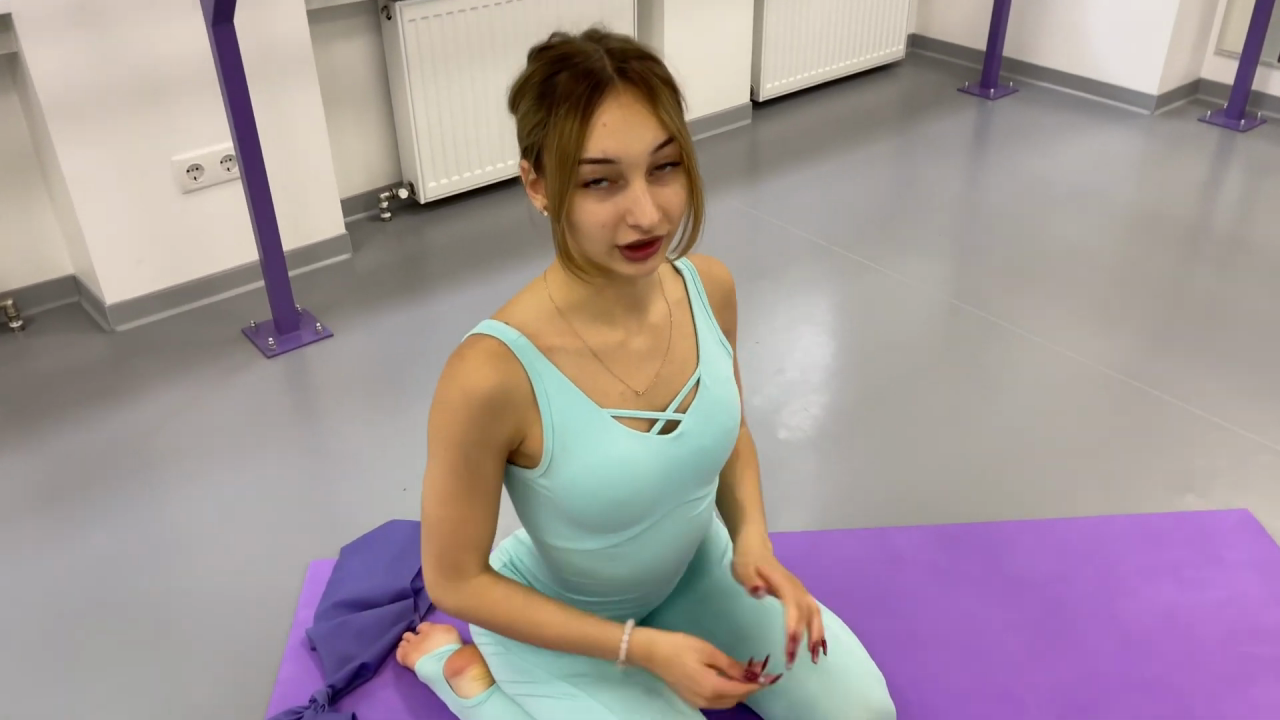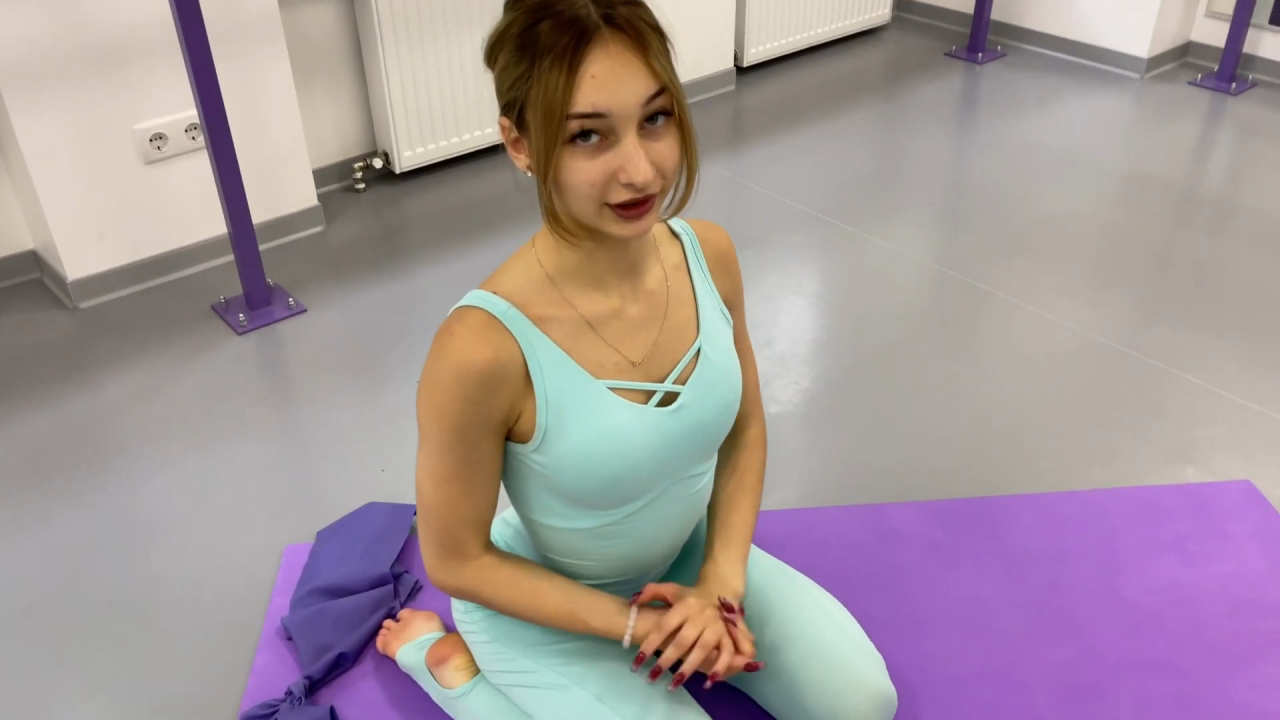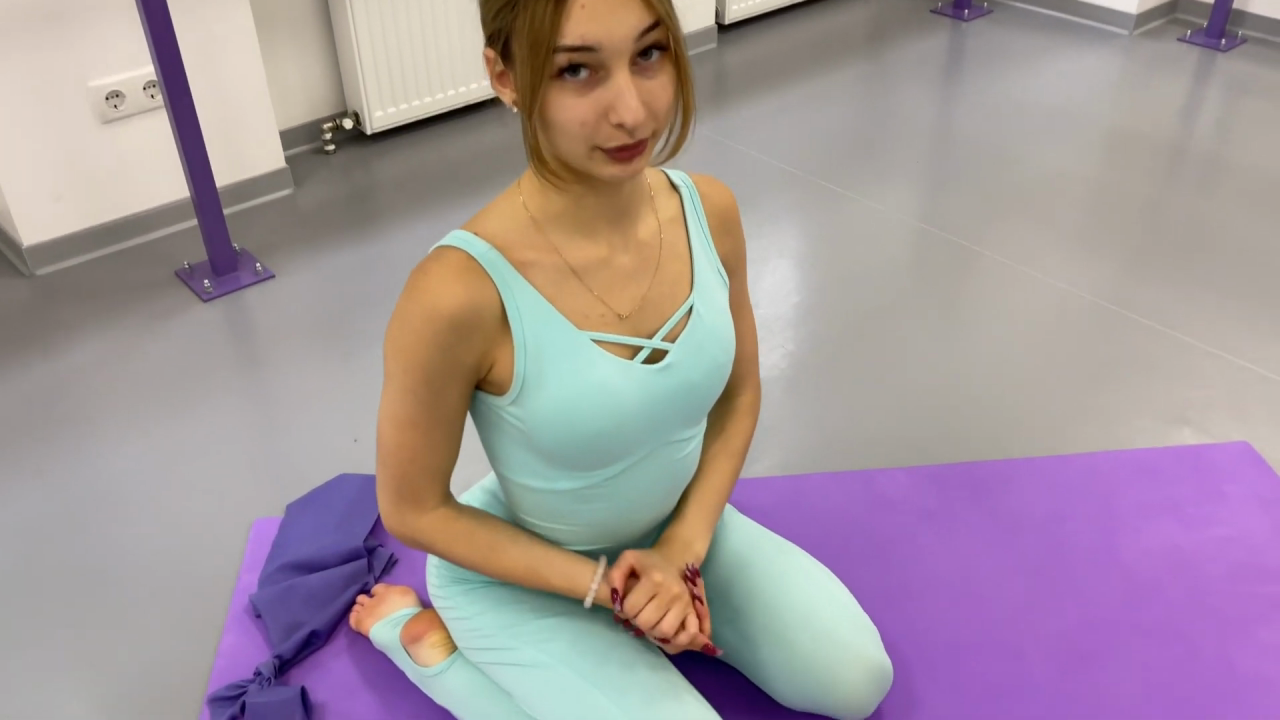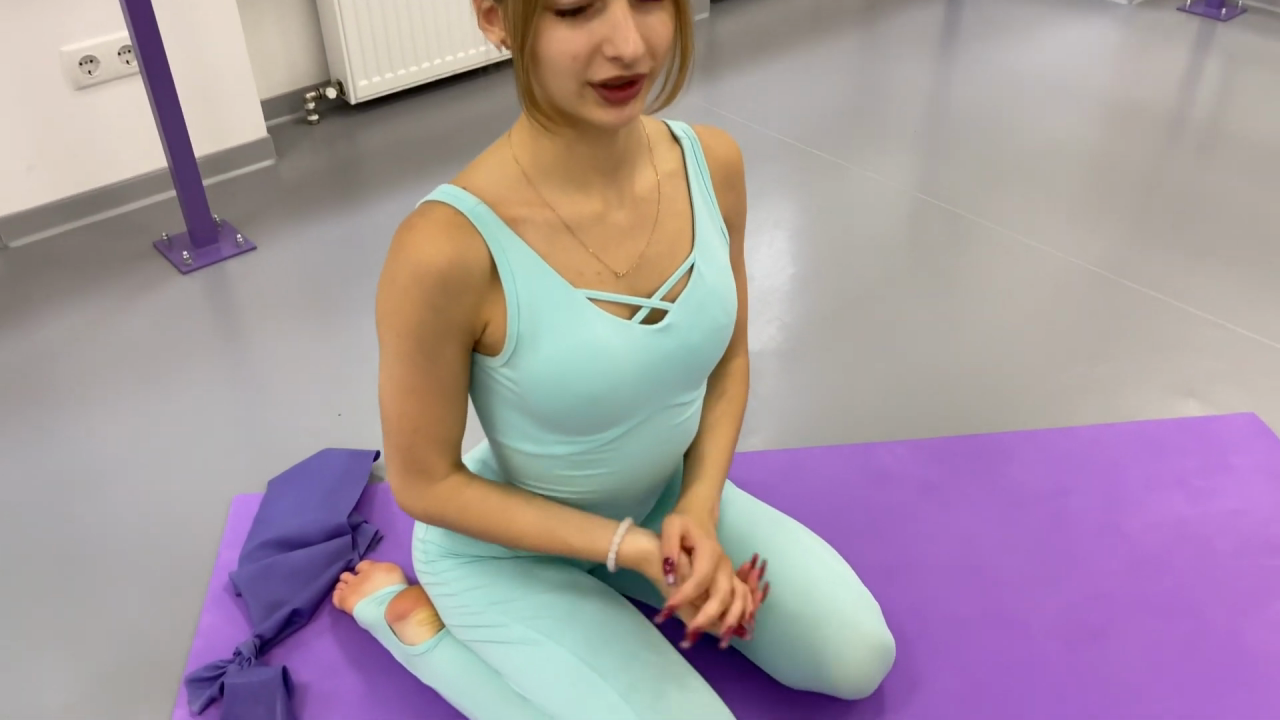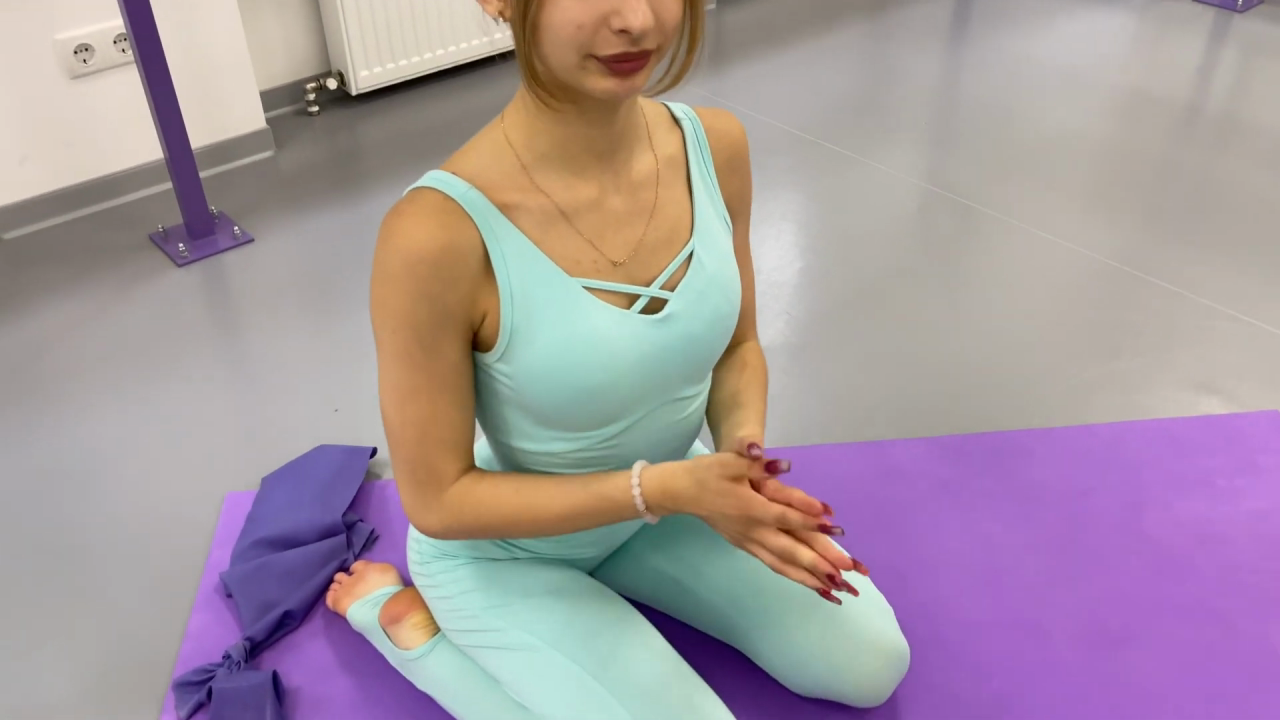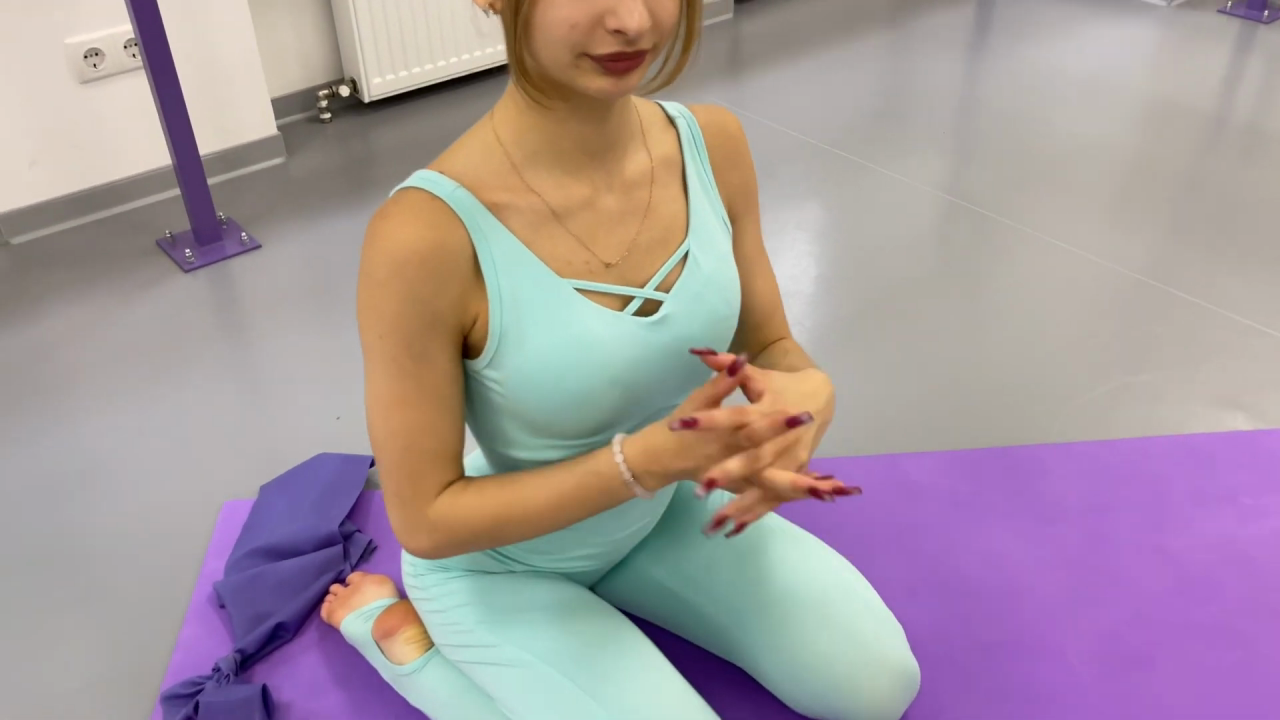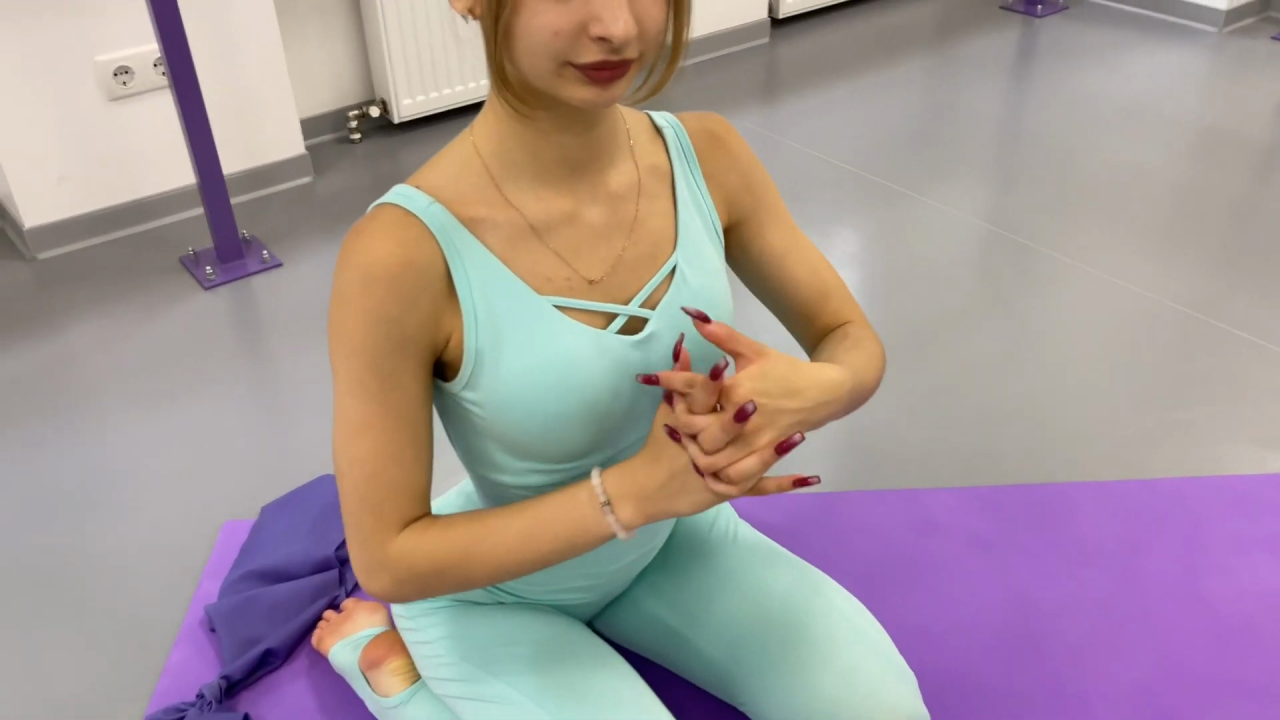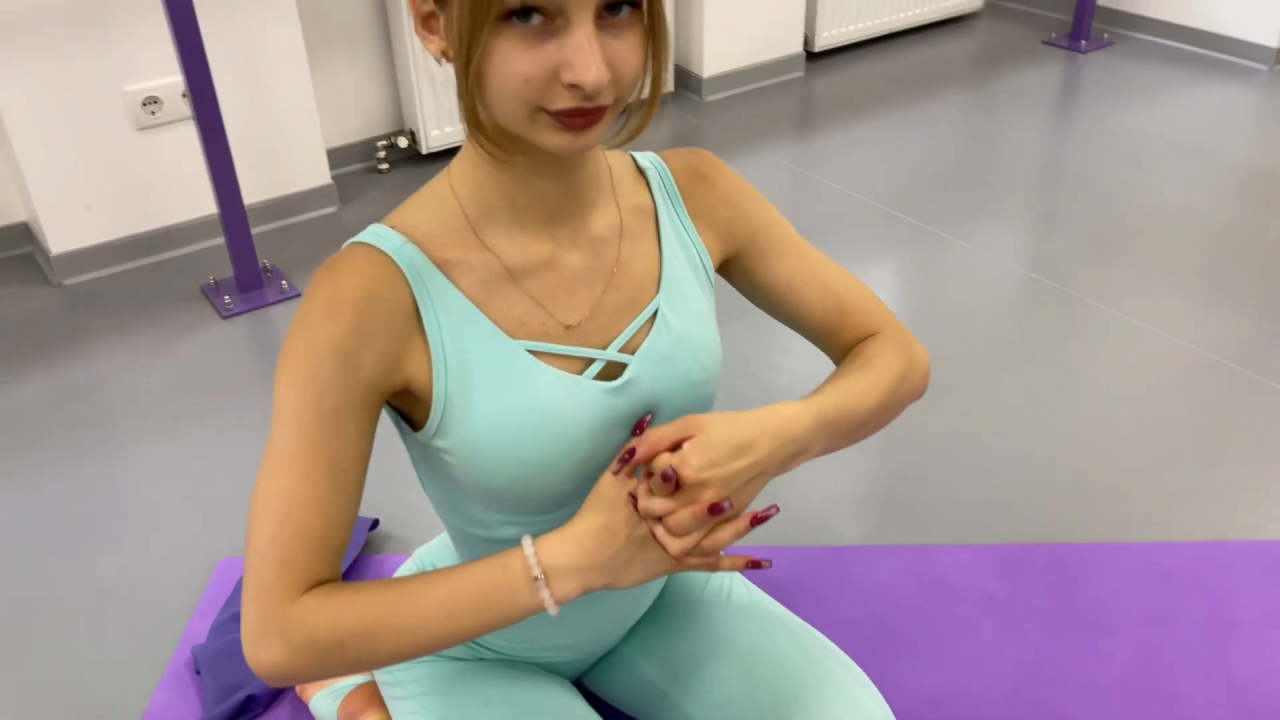
dt=0.3s
person 1, frame 1
left shoulder: (709, 288)
right shoulder: (491, 375)
right elbow: (455, 580)
left wrist: (754, 543)
right wrist: (643, 650)
left hip: (688, 569)
right hip: (557, 620)
person 1, frame 2
left shoulder: (709, 255)
right shoulder: (484, 347)
left elbow: (745, 427)
right elbow: (455, 562)
left wrist: (721, 580)
right wrist: (638, 623)
left hip: (684, 558)
right hip: (544, 607)
person 1, frame 3
left shoulder: (708, 210)
right shoulder: (460, 291)
left elbow: (738, 396)
right elbow: (411, 509)
left wrist: (682, 546)
right wrist: (598, 584)
left hip: (670, 529)
right hip: (519, 576)
person 1, frame 4
left shoulder: (711, 163)
right shoulder: (447, 247)
left elbow: (728, 357)
right elbow: (424, 485)
left wrist: (698, 507)
right wrist: (628, 548)
left hip: (659, 500)
right hip: (508, 550)
left knee: (860, 658)
person 1, frame 5
left shoulder: (715, 147)
right shoulder: (438, 233)
left elbow: (735, 344)
right elbow: (437, 500)
left wrist: (744, 452)
right wrist: (667, 489)
left hip: (659, 495)
right hip: (507, 549)
person 1, frame 6
left shoulder: (711, 146)
right shoulder: (428, 234)
left elbow: (769, 346)
right elbow: (426, 520)
left wrist: (804, 395)
right wrist: (649, 452)
left hip: (659, 507)
right hip: (501, 563)
person 1, frame 7
left shoulder: (705, 156)
right shoulder: (402, 251)
left elbow: (855, 345)
right elbow: (389, 558)
left wrist: (811, 390)
right wrist: (635, 484)
left hip: (663, 536)
right hip: (495, 594)
person 1, frame 8
left shoulder: (693, 196)
right shoulder: (376, 295)
left elbow: (896, 359)
left wrist: (777, 436)
right wrist: (569, 555)
left hip: (662, 593)
right hip: (478, 653)
